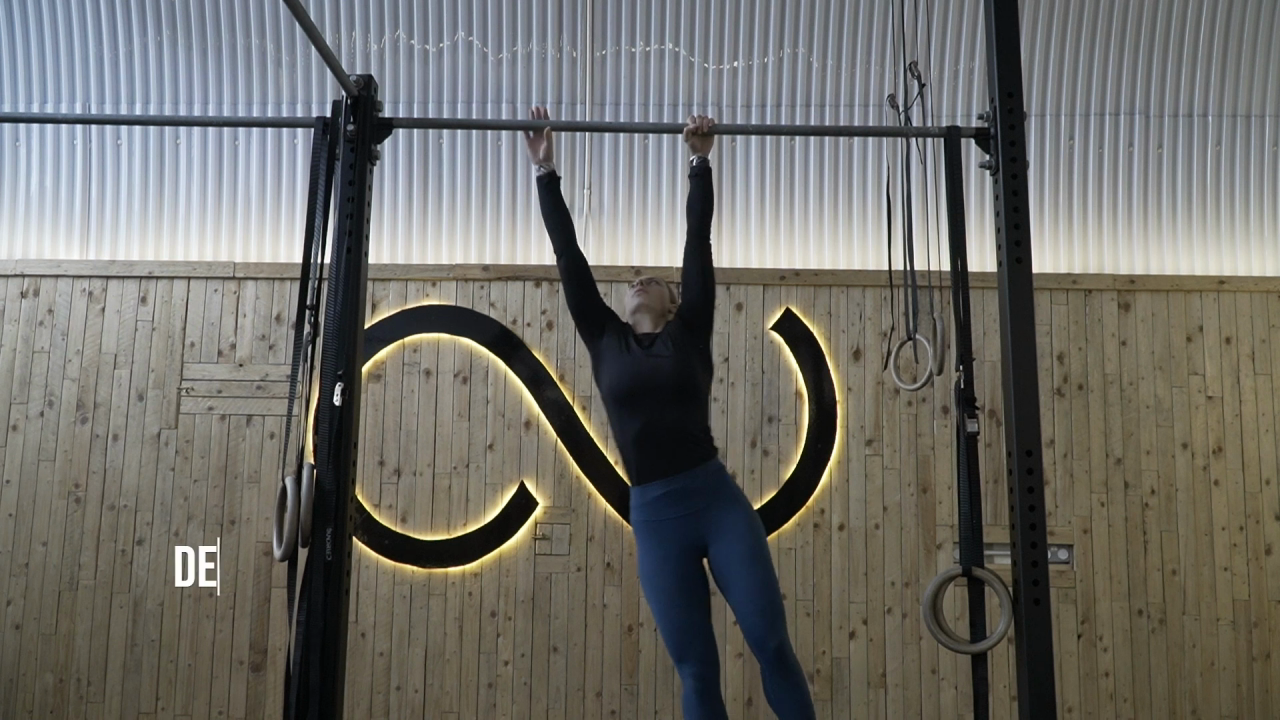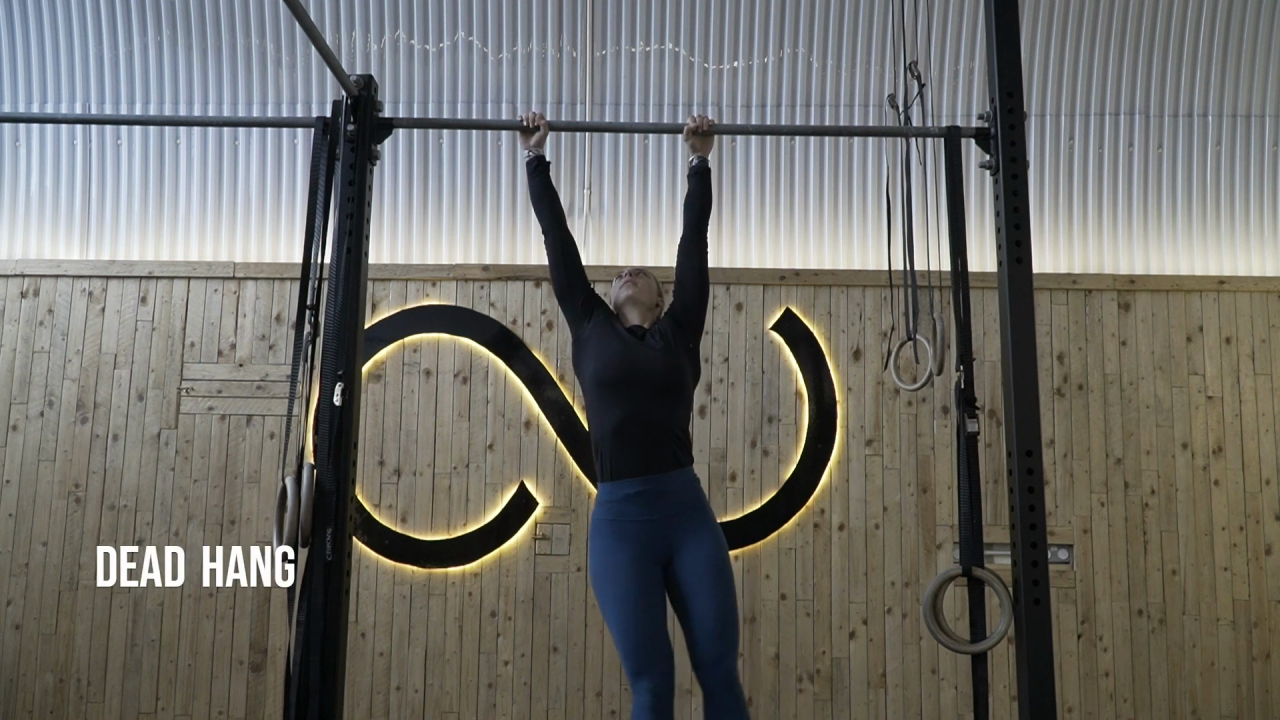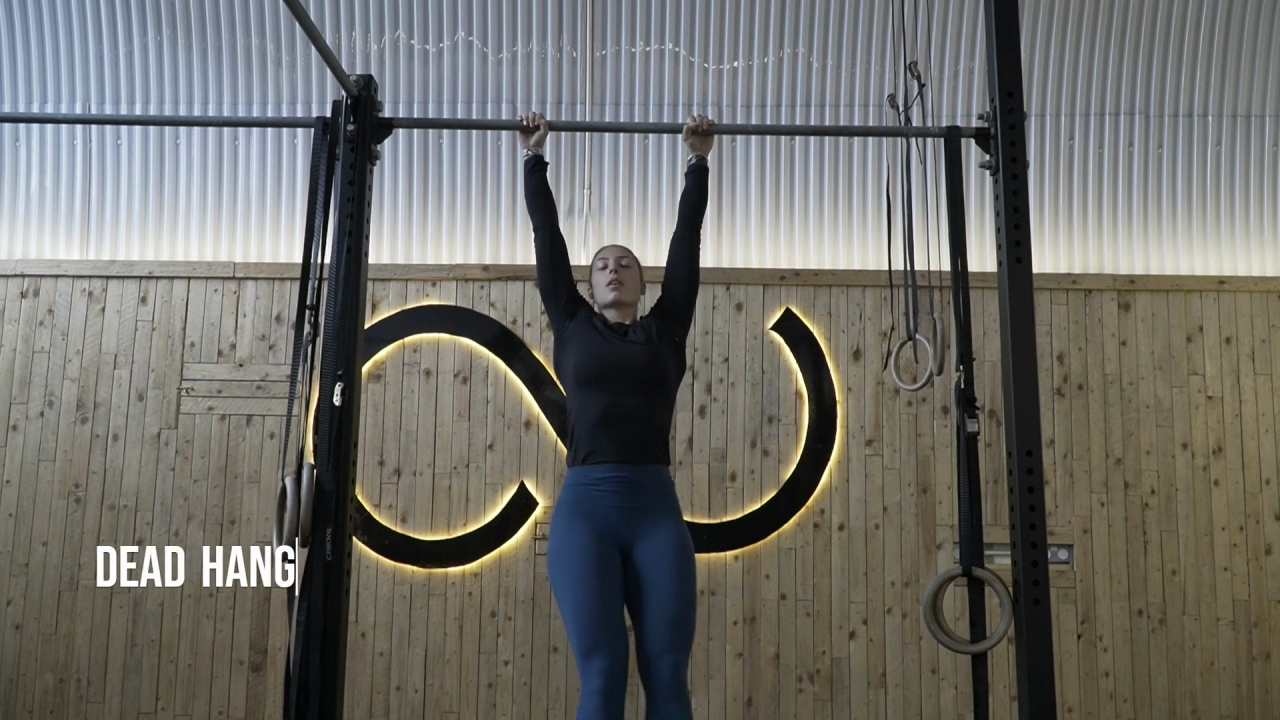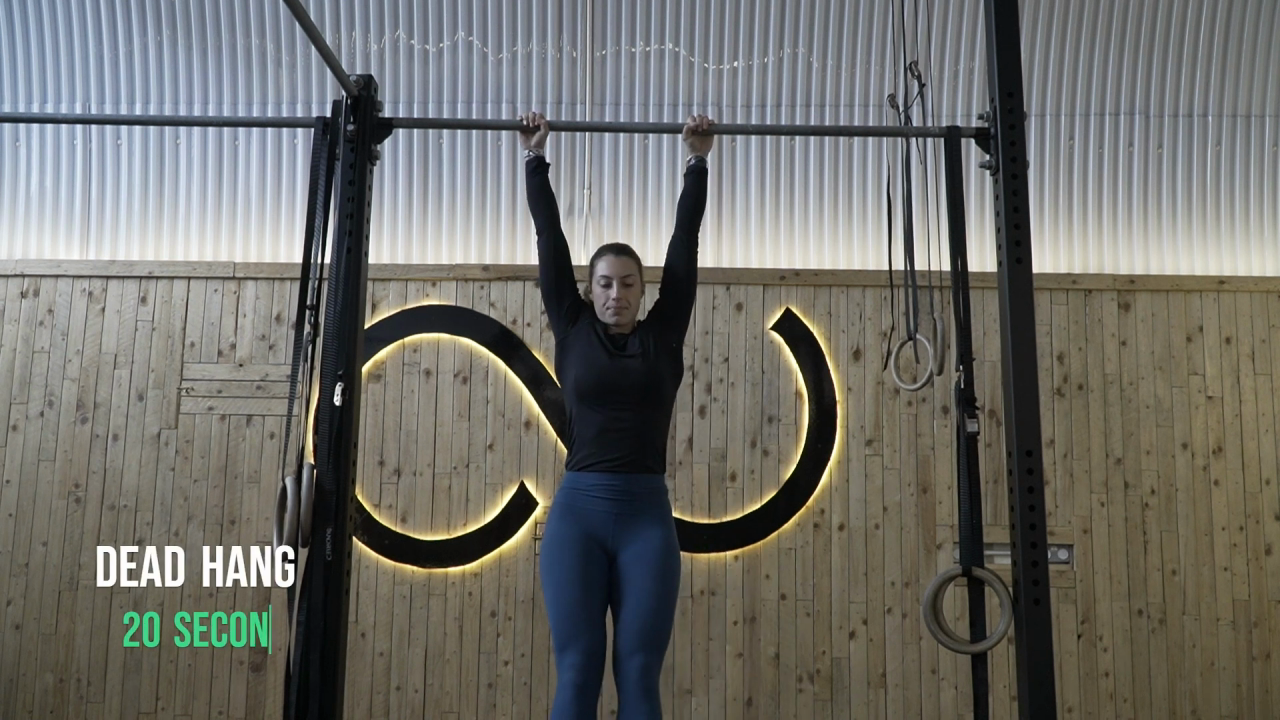
dt=0.5s
person 1, frame 1
left shoulder: (690, 336)
right shoulder: (606, 342)
left elbow: (698, 242)
right elbow: (570, 256)
left wrist: (700, 162)
right wrist: (546, 174)
left hip: (719, 502)
right hip: (654, 517)
left knee: (770, 644)
person 1, frame 2
left shoulder: (681, 333)
right shoulder: (589, 329)
left elbow: (694, 239)
right elbow: (556, 237)
left wrist: (699, 163)
right wrist: (535, 161)
left hip: (688, 512)
right hip: (618, 519)
person 1, frame 3
left shoulder: (665, 329)
right shoulder: (571, 325)
left elbow: (687, 236)
right elbow: (546, 233)
left wrist: (698, 160)
right wrist: (534, 157)
left hip: (656, 508)
right hip: (584, 508)
person 1, frame 4
left shoulder: (664, 335)
right shoulder: (572, 331)
left elbow: (686, 239)
right elbow: (548, 236)
left wrist: (698, 161)
right wrist: (535, 158)
left hip: (646, 514)
right hip: (577, 511)
